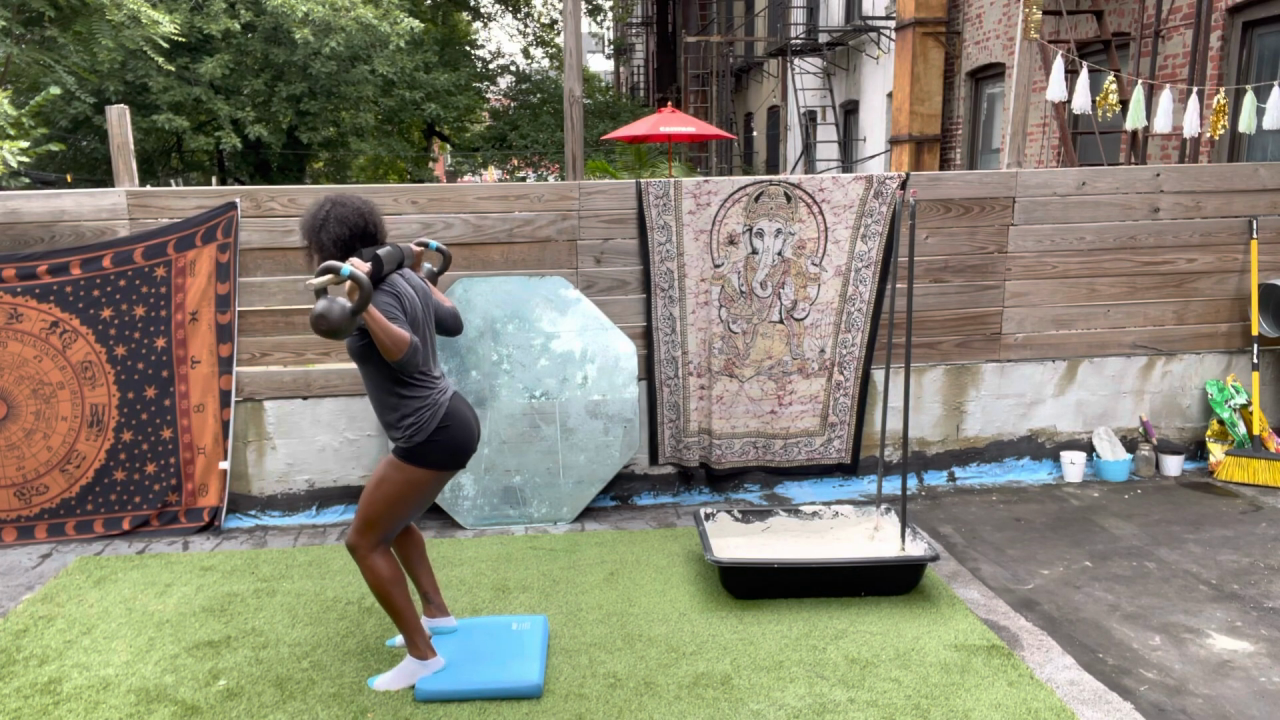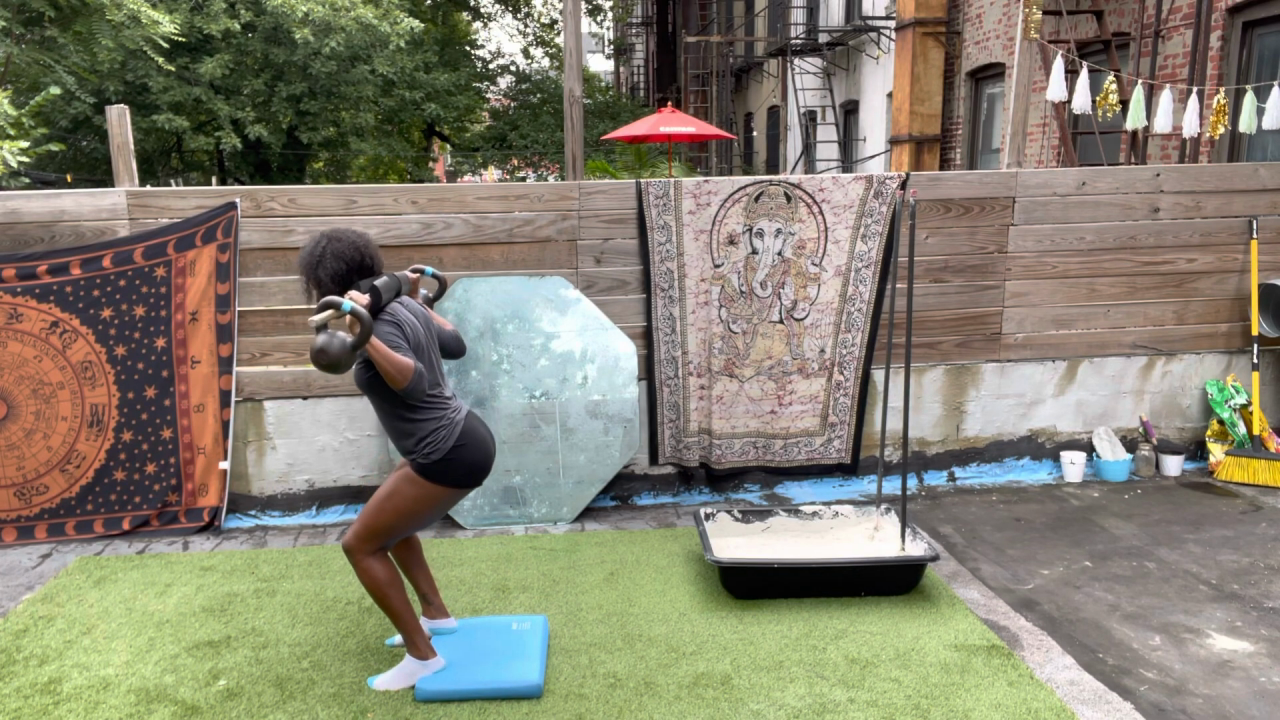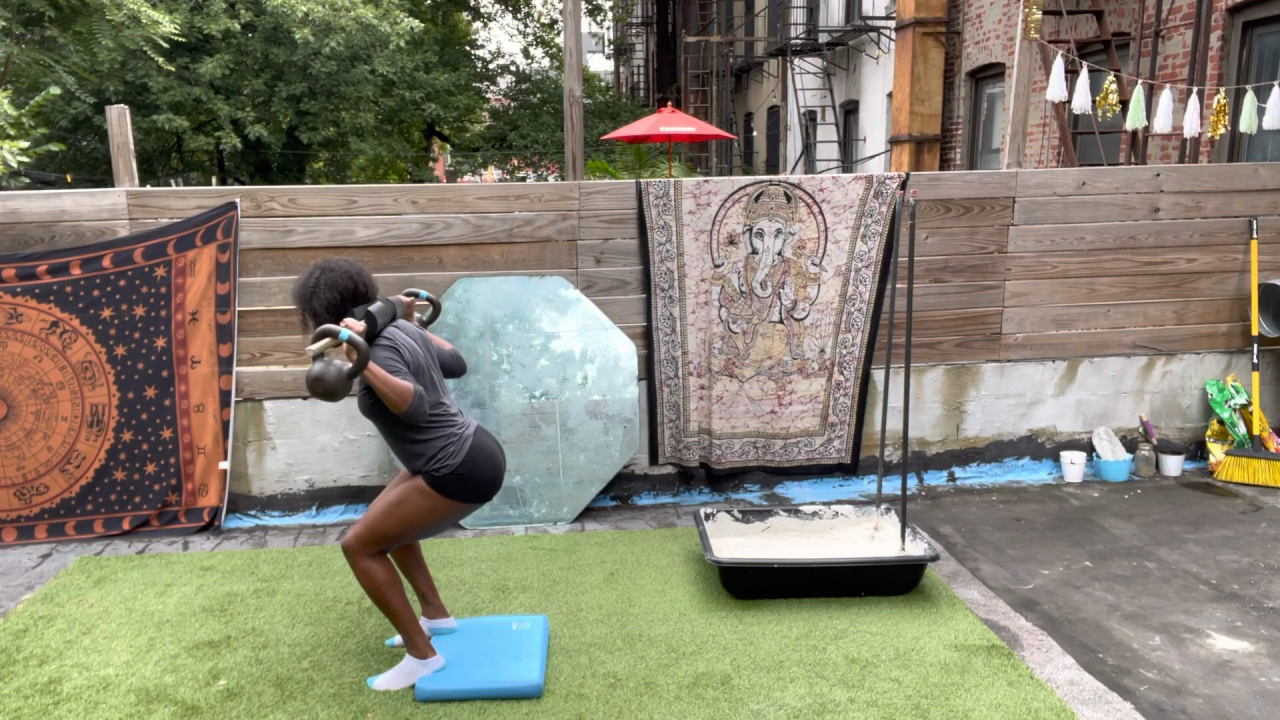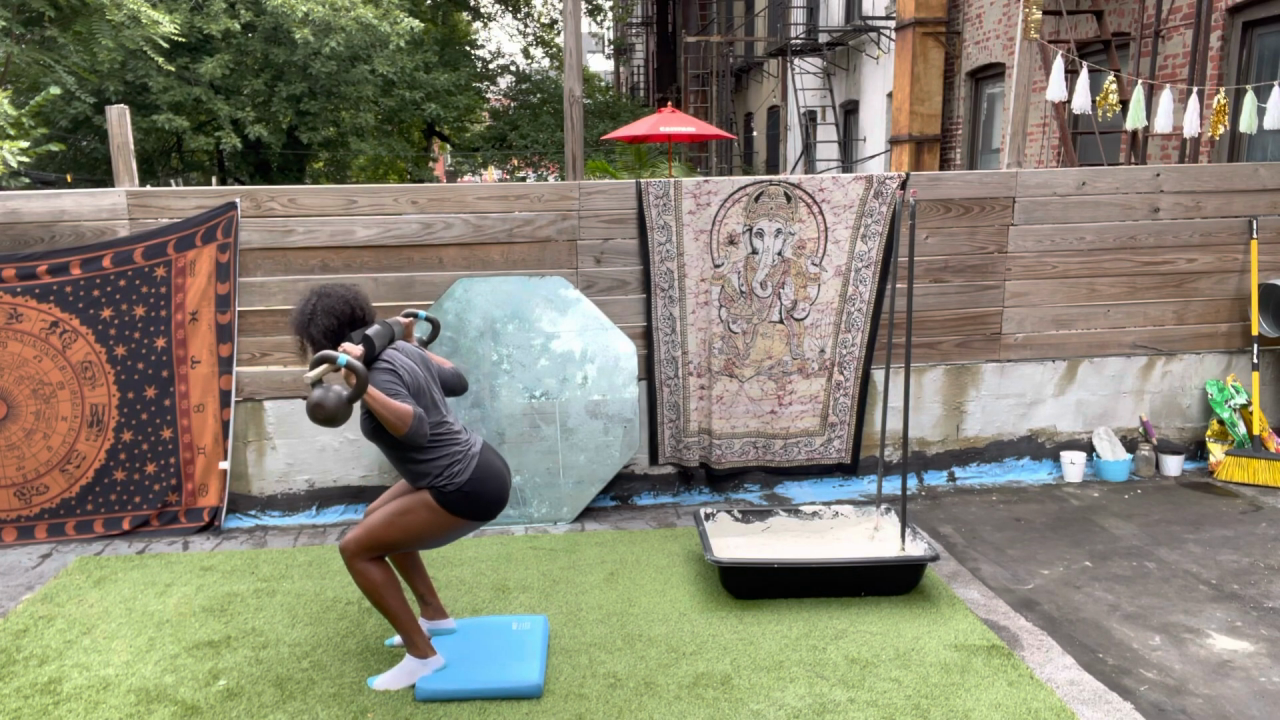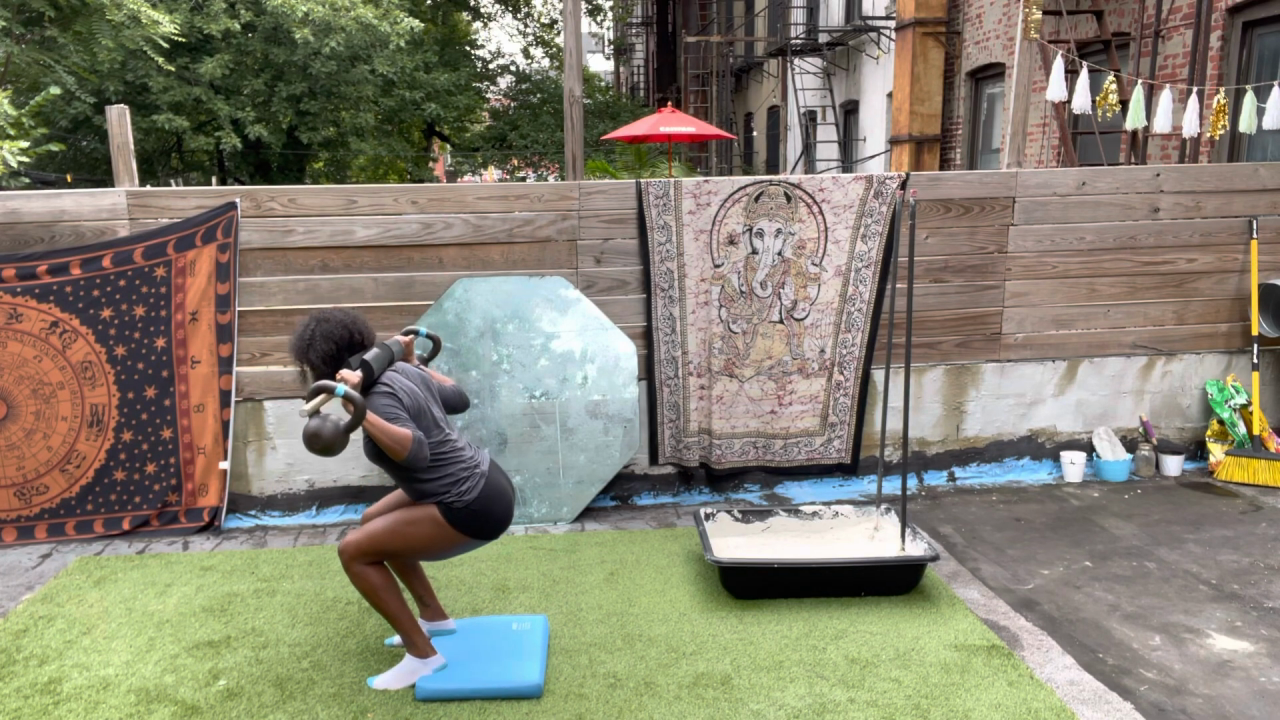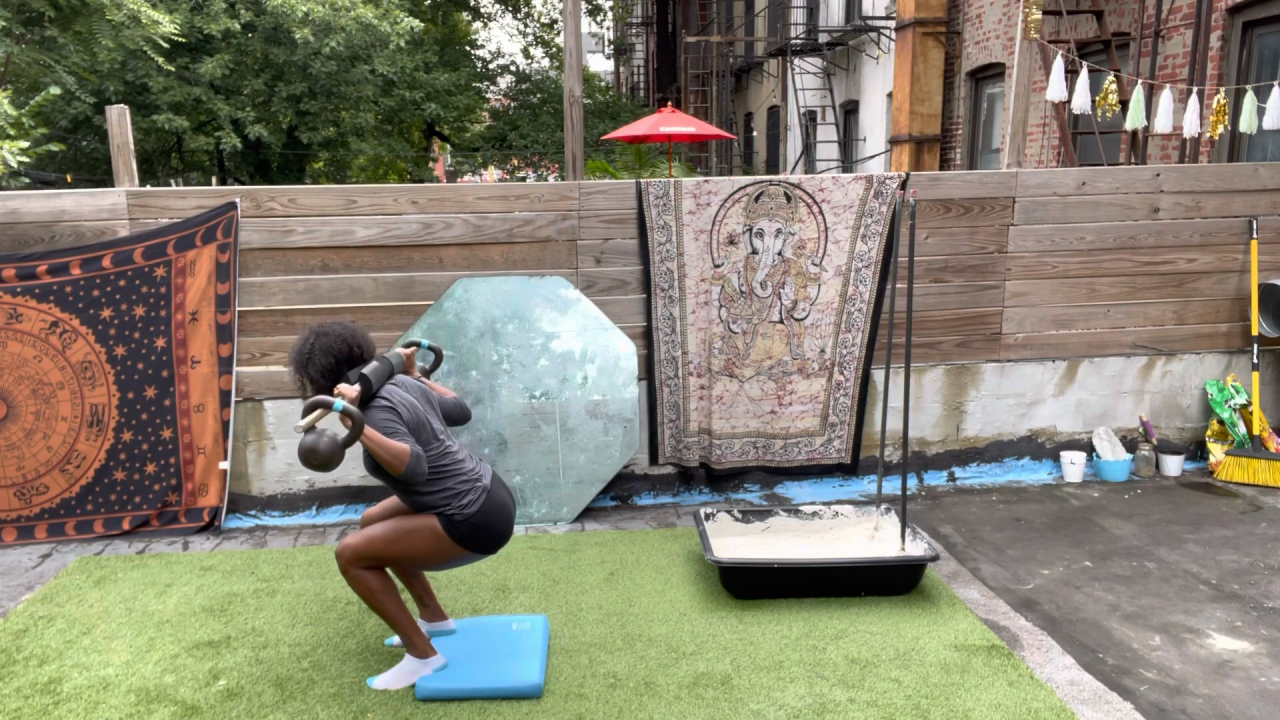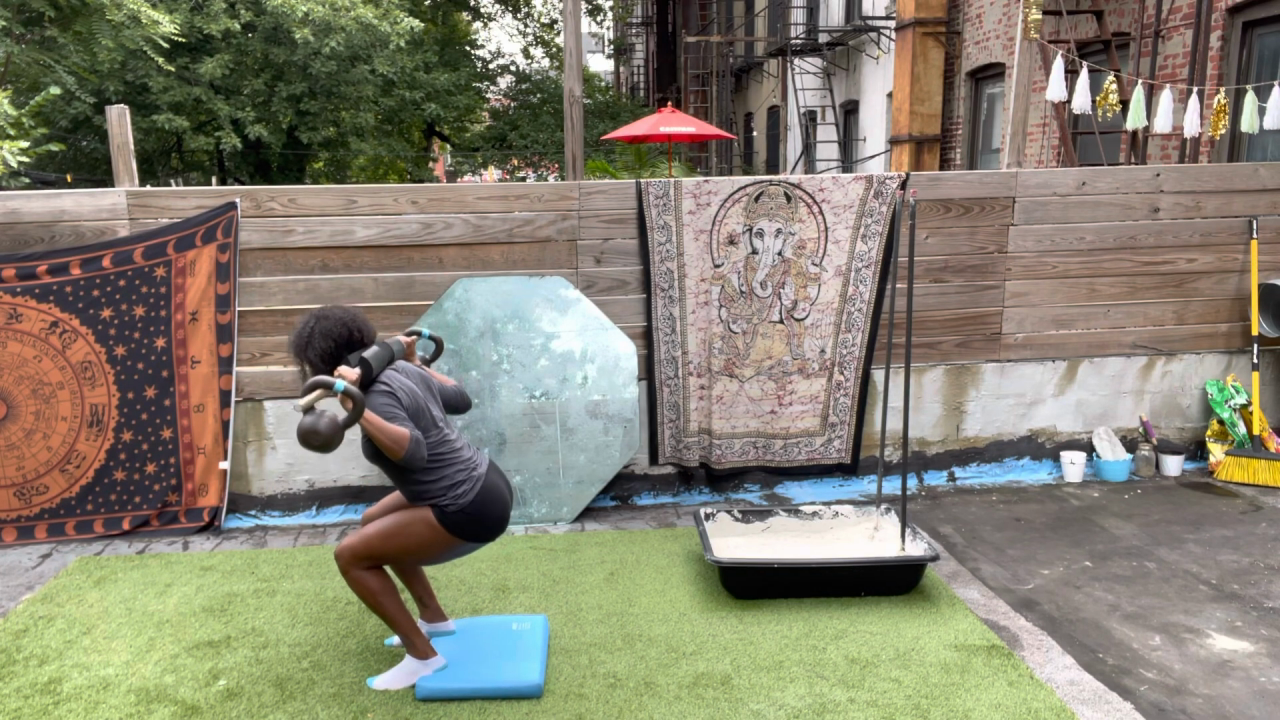
dt=0.4s
person 1, frame 1
left shoulder: (379, 293)
right shoulder: (403, 280)
left elbow: (410, 357)
right elbow: (453, 323)
left wrist: (362, 307)
left hip: (431, 437)
right hip: (450, 421)
left knee: (364, 541)
right knee: (391, 518)
left ankle: (422, 654)
right ankle: (437, 613)
person 1, frame 2
left shoulder: (380, 323)
right shoulder: (403, 308)
left elbow: (416, 385)
right elbow: (456, 346)
left wrist: (363, 339)
left hip: (450, 457)
right hip: (464, 440)
left knee: (360, 544)
right knee: (387, 519)
left ankle: (422, 655)
right ankle: (436, 615)
person 1, frame 3
left shoulder: (378, 349)
right shoulder: (400, 331)
left elbow: (417, 408)
right elbow: (456, 364)
left wrist: (362, 364)
left hip: (462, 473)
right hip: (472, 453)
left knee: (359, 545)
right knee: (385, 520)
left ankle: (423, 655)
right ankle: (436, 615)
person 1, frame 4
left shoulder: (378, 373)
right shoulder: (400, 352)
left elbow: (416, 430)
right elbow: (457, 383)
left wrist: (360, 388)
left hip: (470, 491)
right hip: (478, 468)
left knee: (356, 547)
right knee: (377, 520)
left ankle: (422, 654)
right ankle: (434, 615)
person 1, frame 5
left shoulder: (378, 397)
right shoulder: (402, 373)
left elbow: (416, 454)
right elbow: (459, 399)
left wrist: (360, 414)
left hip: (475, 509)
right hip: (482, 485)
left knee: (355, 550)
right knee: (373, 524)
left ankle: (422, 654)
right ankle: (434, 617)
person 1, frame 6
left shoulder: (377, 411)
right shoulder: (402, 385)
left elbow: (414, 469)
right elbow: (460, 412)
left wrist: (358, 428)
left hip: (475, 522)
right hip: (486, 497)
left knee: (351, 553)
right knee: (372, 525)
left ankle: (422, 654)
right ankle: (434, 618)
person 1, frame 7
left shoulder: (376, 396)
right shoulder: (401, 372)
left elbow: (414, 453)
right elbow: (461, 400)
left wrist: (357, 411)
left hip: (471, 511)
right hip: (485, 486)
left knee: (351, 554)
right knee: (373, 525)
left ankle: (423, 655)
right ankle: (434, 618)
